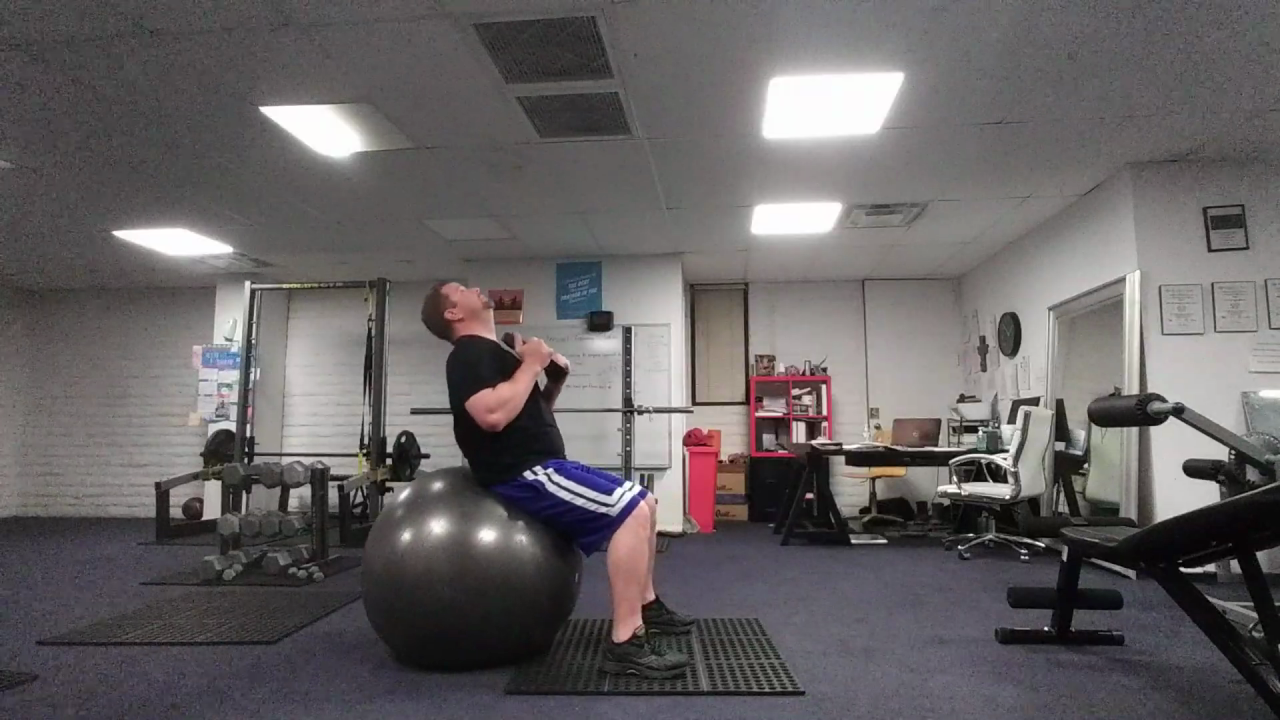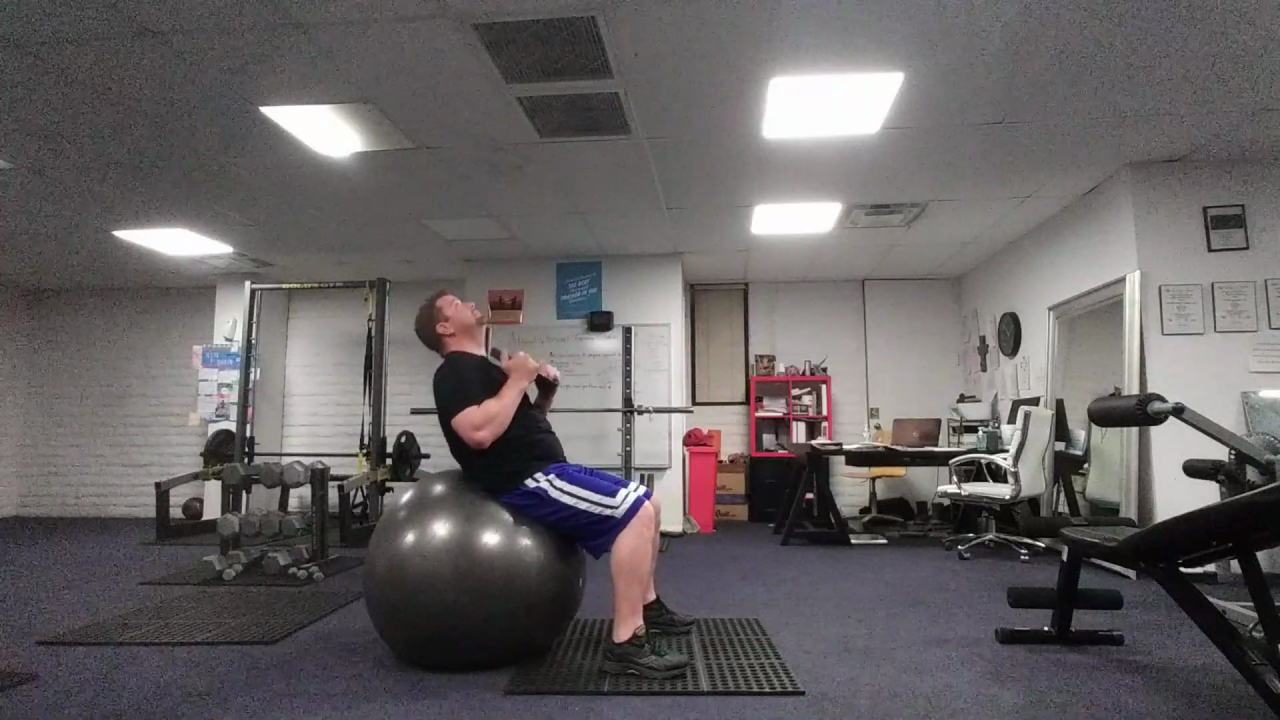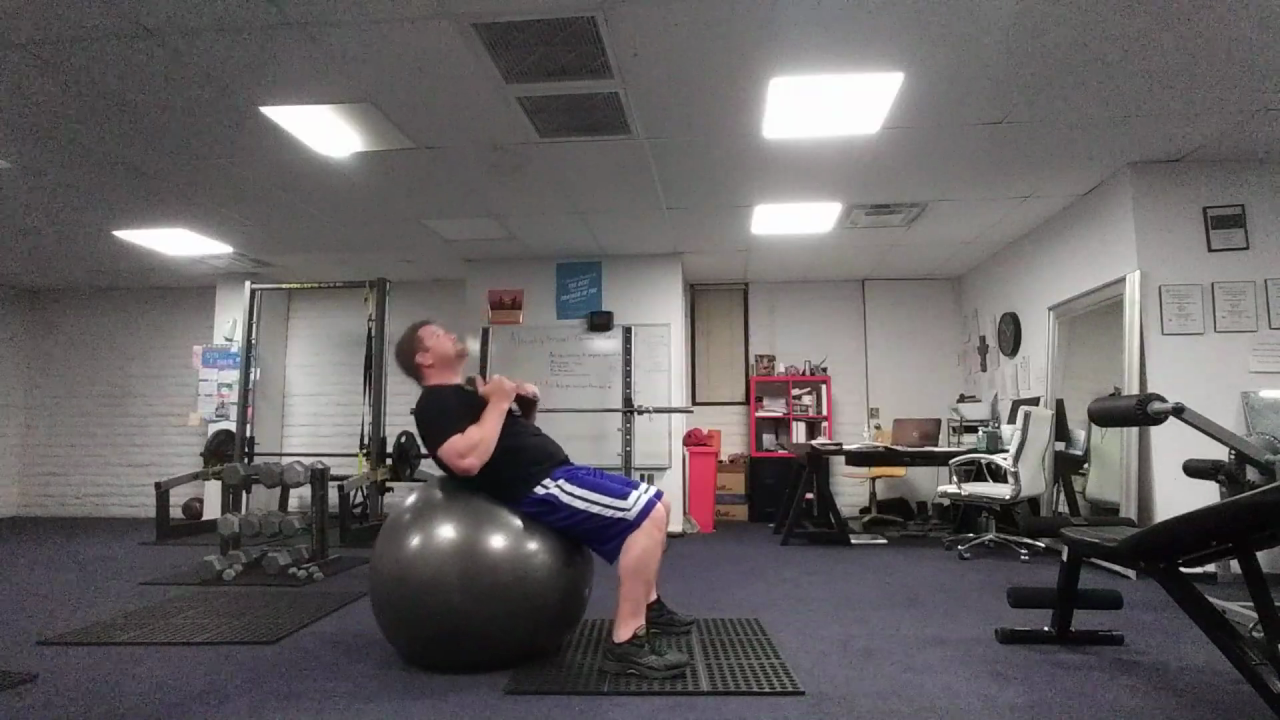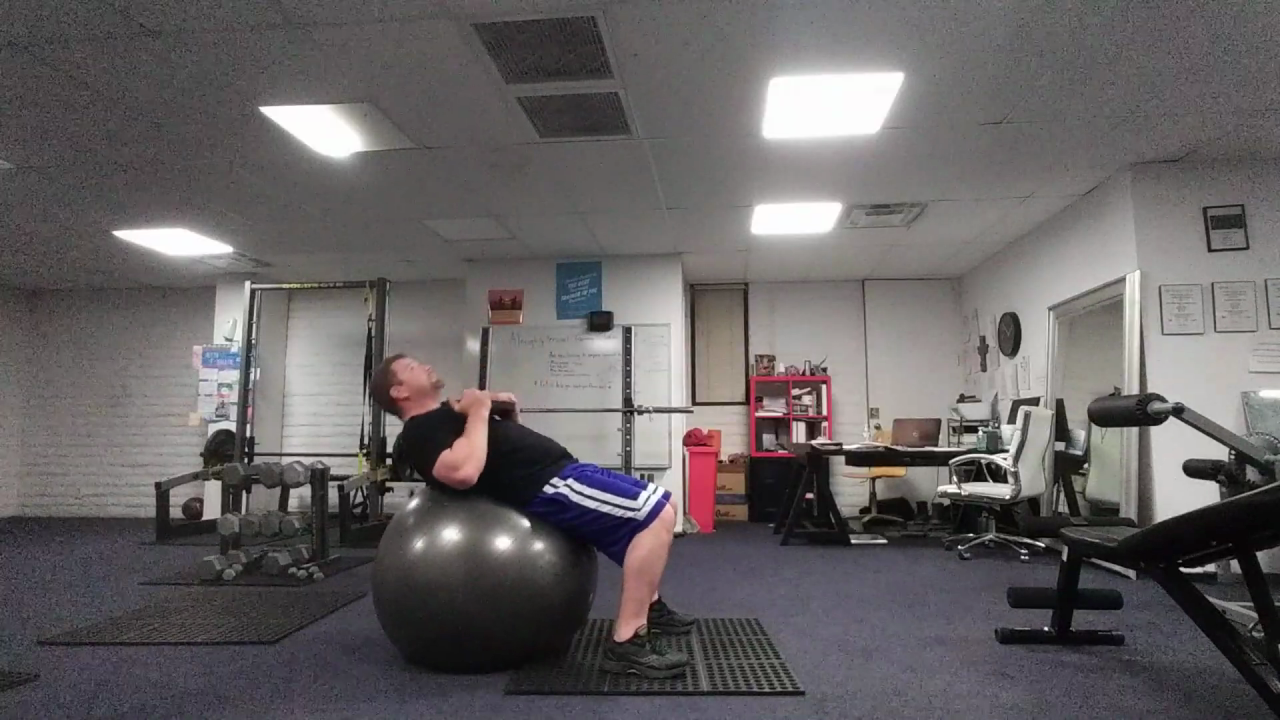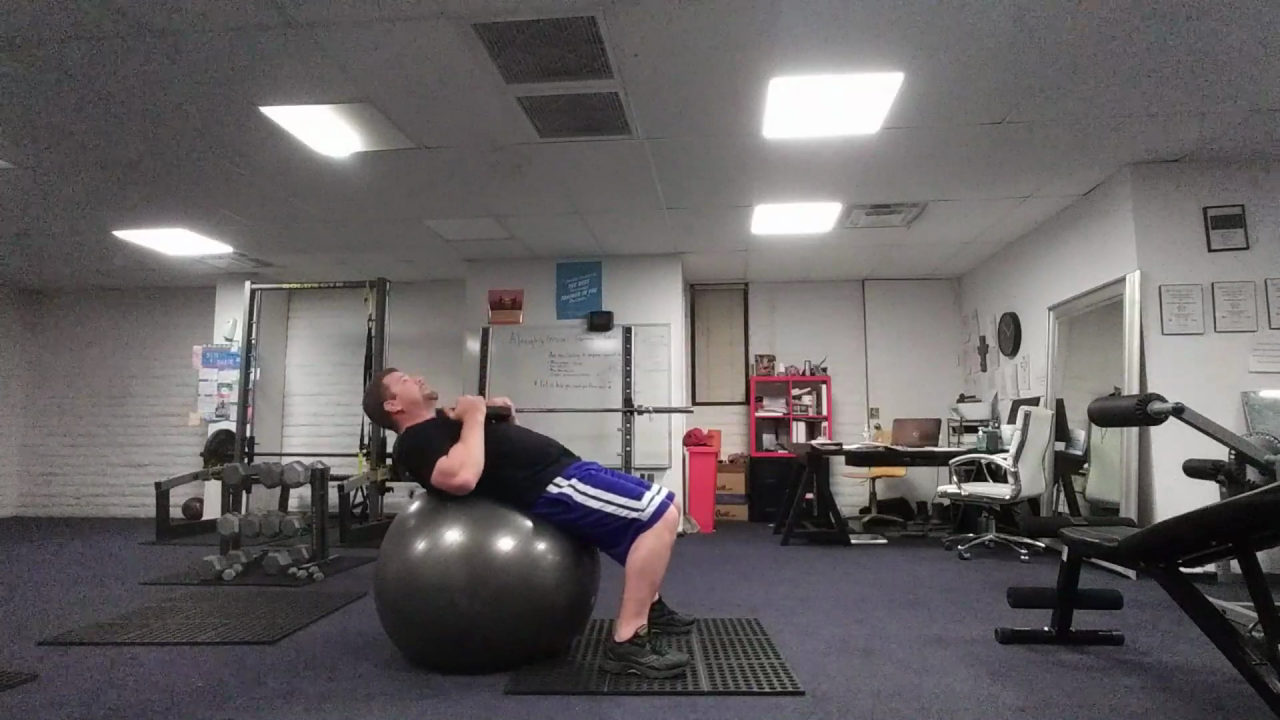
dt=0.3s
person 1, frame 1
left shoulder: (490, 352)
right shoulder: (470, 353)
right elbow: (493, 415)
left wrist: (555, 379)
right wrist: (532, 365)
left hip: (541, 467)
right hip: (525, 475)
left knee: (643, 504)
right knee: (631, 513)
left ankle: (647, 606)
right ankle: (627, 644)
person 1, frame 2
left shoulder: (477, 368)
right shoulder: (456, 372)
right elbow: (479, 433)
left wrist: (545, 392)
right wrist: (518, 380)
left hip: (546, 470)
right hip: (528, 482)
left knee: (644, 504)
right knee: (639, 511)
left ankle: (648, 606)
right ankle: (627, 644)
person 1, frame 3
left shoulder: (459, 395)
right shoulder: (436, 404)
right elbow: (467, 459)
left wrist: (526, 409)
right wrist: (499, 402)
left hip: (553, 475)
right hip: (537, 488)
left knee: (650, 507)
right knee: (650, 514)
left ankle: (649, 607)
right ankle: (626, 644)
person 1, frame 4
left shoulder: (442, 418)
right shoulder: (419, 433)
right elbow: (464, 472)
left wrist: (507, 413)
right wrist: (478, 411)
left hip: (559, 471)
right hip: (549, 485)
left knee: (654, 508)
right knee: (659, 514)
left ankle: (648, 607)
right ankle: (627, 644)
person 1, frame 5
left shoulder: (439, 428)
right shoulder: (416, 442)
right elbow: (462, 478)
left wrist: (506, 419)
right wrist: (474, 416)
left hip: (561, 471)
right hip: (552, 484)
left knee: (658, 511)
right knee: (662, 516)
left ankle: (649, 607)
right ankle: (627, 643)
